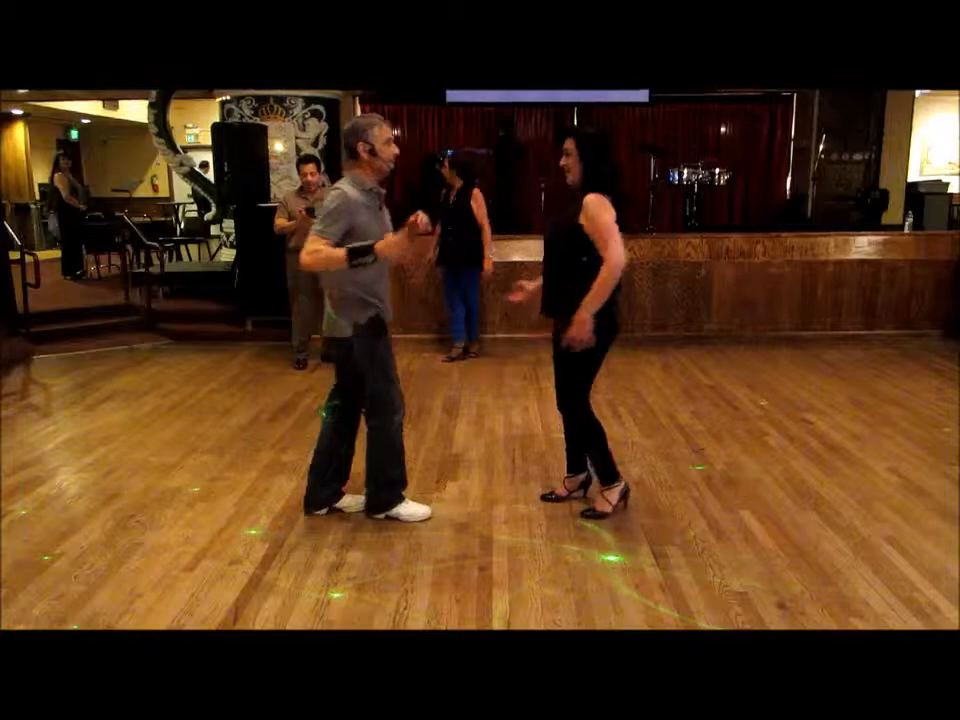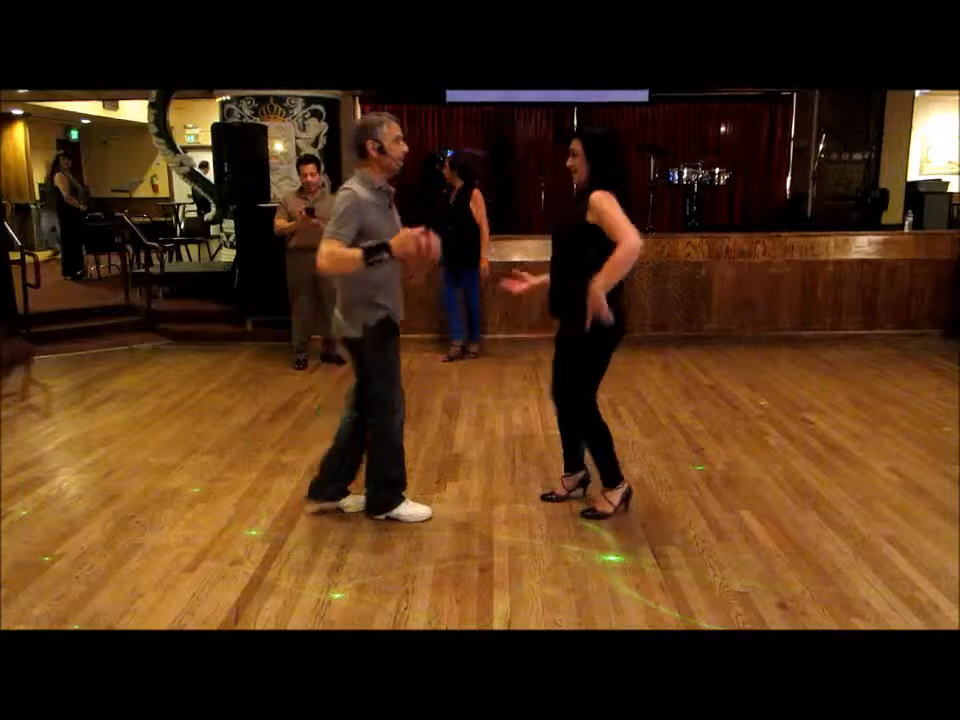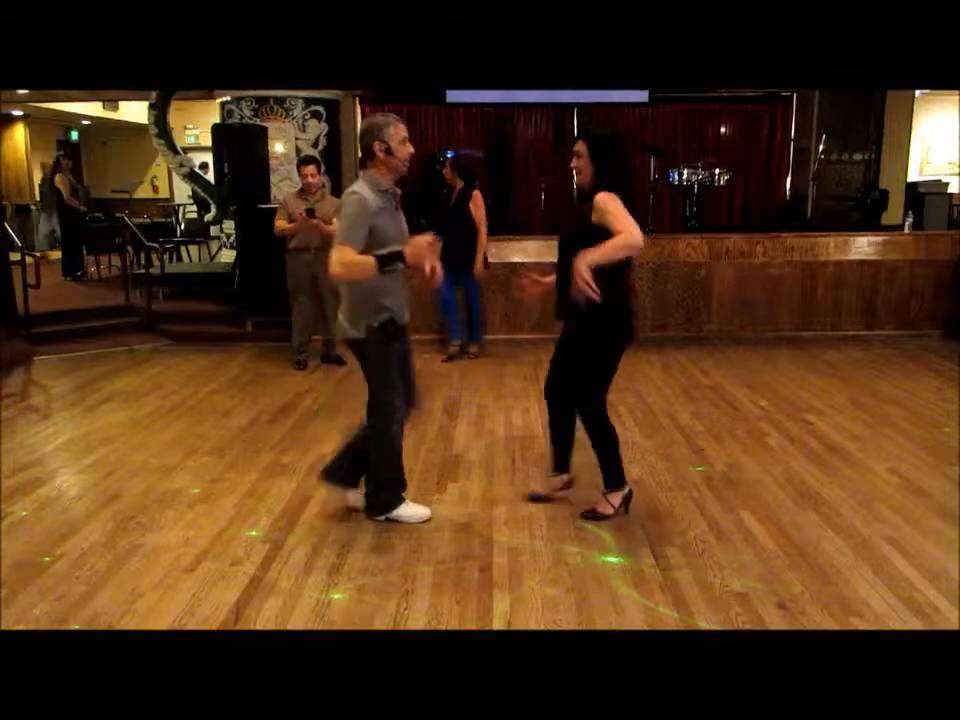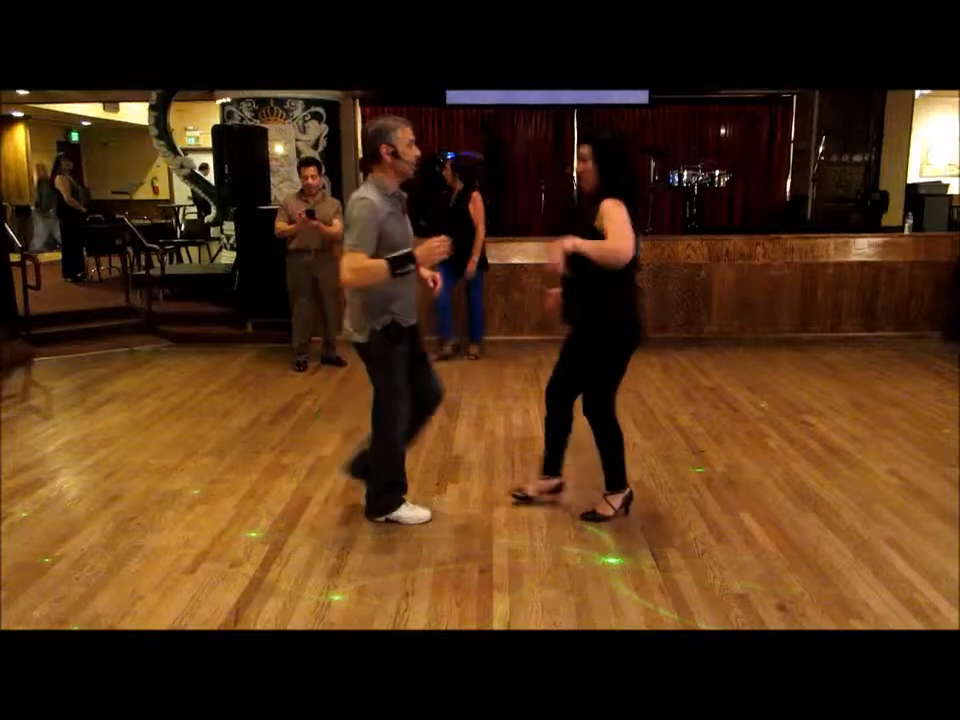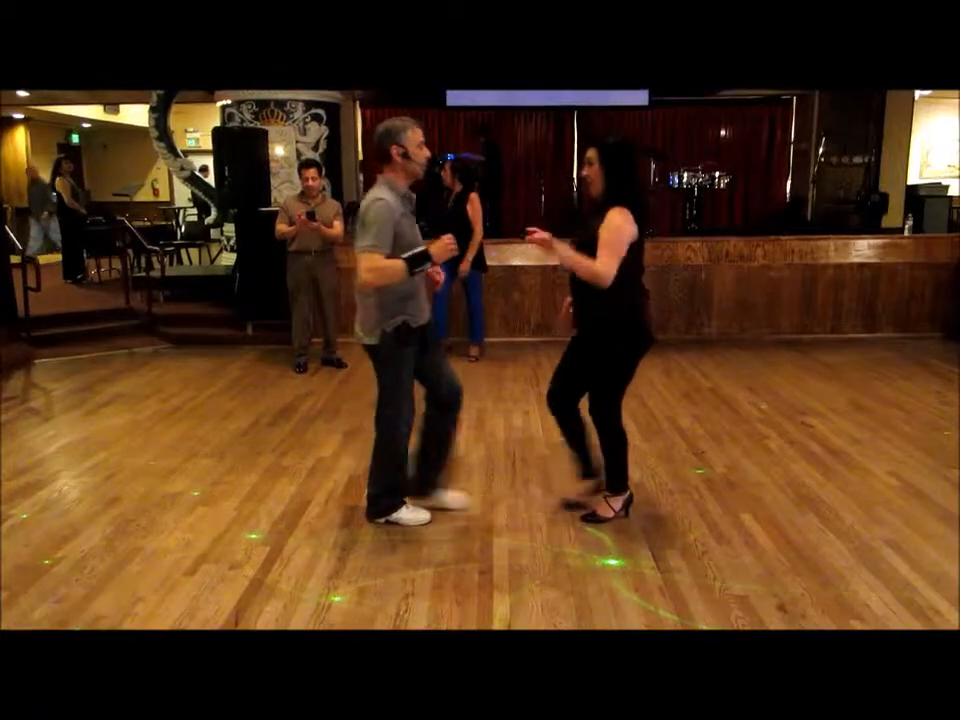
dt=0.1s
person 1, frame 1
left shoulder: (372, 195)
right shoulder: (343, 198)
right elbow: (310, 257)
left wrist: (407, 234)
right wrist: (375, 250)
left hip: (364, 318)
right hip: (357, 321)
left knee: (345, 407)
right knee: (386, 406)
left ankle: (322, 496)
right ankle: (384, 499)
person 1, frame 2
left shoulder: (381, 194)
right shoulder: (354, 197)
right elbow: (327, 260)
left wrist: (416, 243)
right wrist: (389, 248)
left hip: (377, 318)
right hip: (368, 321)
left knee: (365, 405)
right knee: (386, 408)
left ankle: (328, 488)
right ankle: (385, 500)
person 1, frame 3
left shoulder: (388, 196)
right shoulder: (360, 200)
right elbow: (340, 267)
left wrist: (419, 258)
right wrist: (402, 256)
left hip: (390, 320)
right hip: (371, 324)
left knee: (396, 402)
right knee: (390, 408)
left ankle: (345, 470)
right ankle: (384, 501)
person 1, frame 4
left shoulder: (393, 198)
right shoulder: (367, 204)
right elbow: (351, 273)
left wrist: (421, 269)
right wrist: (413, 259)
left hip: (400, 322)
right hip: (378, 326)
left knee: (428, 393)
right knee: (393, 410)
left ankle: (371, 466)
right ankle: (384, 502)
person 1, frame 5
left shoulder: (399, 198)
right shoulder: (382, 204)
right elbow: (368, 273)
left wrist: (425, 268)
right wrist: (427, 257)
left hip: (412, 322)
right hip: (388, 328)
left knee: (446, 393)
right knee: (396, 413)
left ankle: (424, 483)
right ankle: (386, 504)
person 2, frame 1
left shoulder: (594, 202)
right shoulder: (580, 204)
left elbow: (615, 259)
left wrist: (586, 312)
right wrist: (536, 286)
left hip: (587, 322)
right hip: (570, 319)
left knee: (575, 401)
right knee: (567, 399)
left ankle: (613, 485)
right ankle: (577, 476)
person 2, frame 2
left shoulder: (601, 199)
right shoulder: (585, 202)
left elbow: (632, 244)
left wrist: (600, 288)
right wrist: (537, 282)
left hip: (594, 321)
right hip: (576, 318)
left knee: (580, 400)
right knee: (563, 395)
left ankle: (616, 487)
right ankle: (574, 474)
person 2, frame 3
left shoulder: (606, 200)
right shoulder: (591, 203)
left elbow: (634, 239)
left wrist: (585, 260)
right wrist: (552, 281)
left hip: (605, 324)
right hip: (583, 320)
left knee: (590, 404)
right knee: (557, 392)
left ankle: (617, 491)
right ankle: (559, 475)
person 2, frame 4
left shoulder: (611, 207)
right shoulder: (593, 207)
left elbow: (622, 253)
left wrist: (572, 243)
right wrist: (564, 291)
left hip: (613, 326)
right hip: (591, 324)
left knee: (597, 406)
right knee: (558, 395)
left ankle: (617, 492)
right ankle: (551, 478)
person 2, frame 5
left shoulder: (618, 216)
right shoulder: (601, 213)
left elbow: (603, 274)
left wrist: (556, 248)
right wrist: (578, 298)
left hip: (621, 333)
right hip: (596, 330)
left knee: (604, 410)
right knee: (559, 398)
left ankle: (617, 493)
right ankle: (590, 476)
person 3, frame 1
right shoulder: (288, 199)
right elbow: (278, 226)
right wrist: (297, 222)
right hip: (298, 256)
right knee: (301, 304)
right ankle: (300, 352)
person 3, frame 2
left shoulder: (332, 200)
right shoulder: (288, 199)
right elbow: (278, 228)
left wrist: (319, 225)
right wrist: (298, 223)
right hip: (299, 257)
left knee: (329, 303)
right knee: (300, 305)
left ankle: (330, 349)
right ankle: (300, 353)
person 3, frame 3
left shoulder: (332, 202)
right shoulder: (288, 201)
left elbow: (338, 232)
right elbow: (278, 229)
left wrist: (320, 226)
right wrist: (296, 225)
left hip: (324, 257)
right hip: (298, 257)
left knee: (329, 304)
right knee: (301, 306)
left ankle: (330, 351)
right ankle: (301, 353)
person 3, frame 4
left shoulder: (333, 203)
right shoulder: (289, 202)
left elbow: (339, 234)
right elbow: (278, 230)
left wrist: (320, 227)
right wrist: (296, 226)
left hip: (325, 258)
right hip: (298, 259)
left knee: (329, 305)
right knee: (301, 307)
left ankle: (330, 352)
right ankle: (300, 355)
person 3, frame 5
left shoulder: (333, 206)
right shoulder: (289, 204)
left elbow: (339, 236)
right elbow: (279, 232)
left wrist: (320, 229)
right wrist: (296, 228)
left hip: (325, 260)
right hip: (298, 260)
left knee: (329, 307)
right knee: (301, 309)
left ankle: (330, 353)
right ankle: (300, 356)
person 4, frame 1
left shoulder: (473, 193)
right shoulder: (446, 193)
left elbow: (485, 227)
left wrist: (487, 257)
right wrist: (433, 249)
left hip: (469, 256)
right hip: (449, 255)
left knee: (469, 298)
right knee: (453, 300)
left ankle: (472, 341)
right ankle: (459, 344)
person 4, frame 2
left shoulder: (473, 194)
right shoulder: (450, 193)
left elbow: (484, 228)
left wrist: (484, 257)
right wrist: (439, 250)
left hip: (469, 256)
right hip: (452, 255)
left knee: (470, 298)
right knee: (449, 298)
left ankle: (473, 341)
right ankle: (457, 343)
person 4, frame 3
left shoulder: (474, 195)
right shoulder: (452, 193)
left elbow: (482, 230)
left wrist: (479, 260)
right wrist: (442, 251)
left hip: (469, 257)
right hip: (451, 256)
left knee: (472, 299)
right knee: (447, 297)
left ankle: (474, 342)
right ankle: (455, 343)
person 4, frame 4
left shoulder: (473, 196)
right shoulder: (452, 195)
left elbow: (480, 231)
left wrist: (474, 260)
left hip: (469, 257)
right hip: (451, 257)
left knee: (474, 300)
right knee: (441, 297)
left ankle: (475, 343)
right ankle: (447, 342)
person 4, frame 5
left shoulder: (471, 197)
right shoulder: (449, 196)
left elbow: (478, 232)
left wrist: (467, 260)
left hip: (468, 258)
right hip: (449, 257)
left knee: (473, 301)
right knee: (438, 296)
left ankle: (475, 343)
right ankle: (440, 341)
